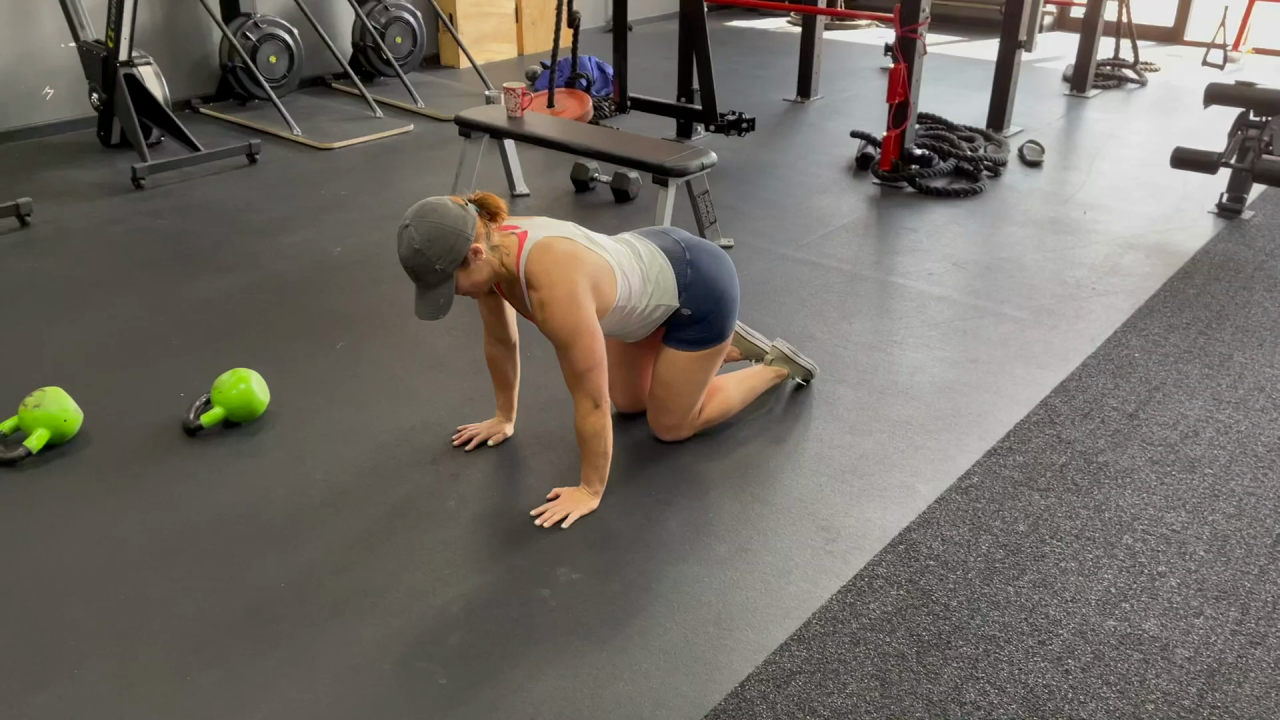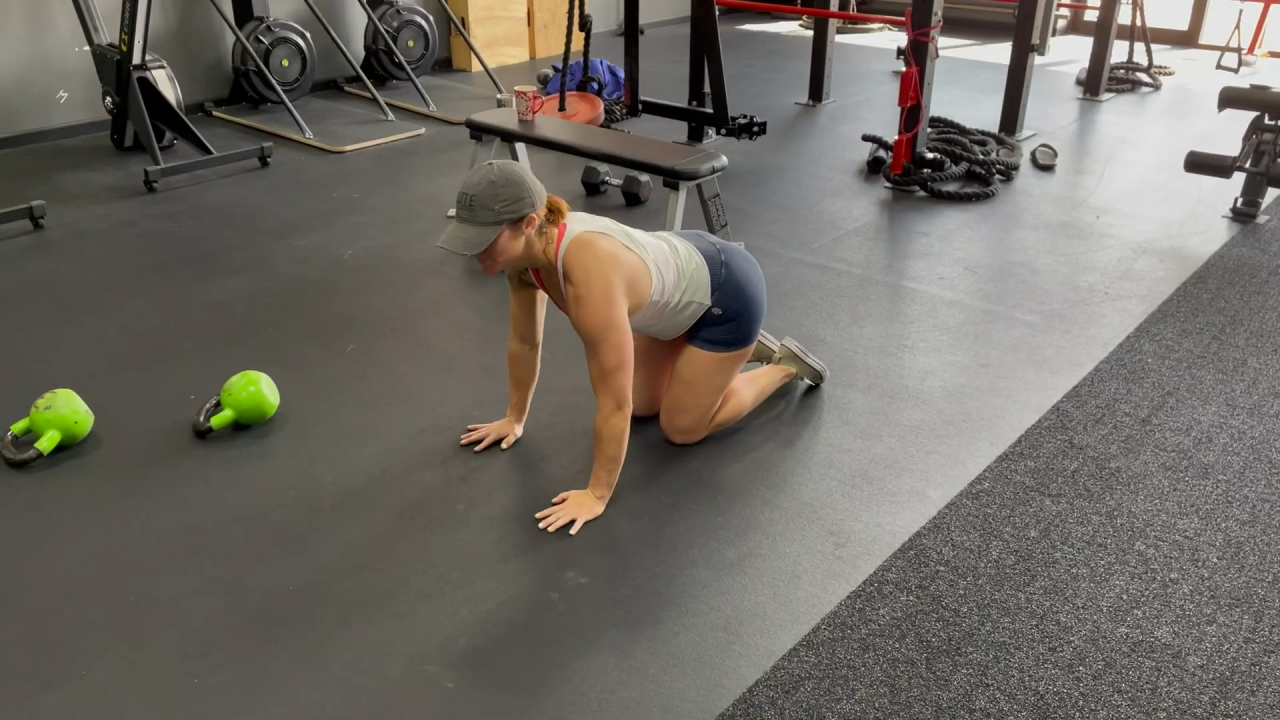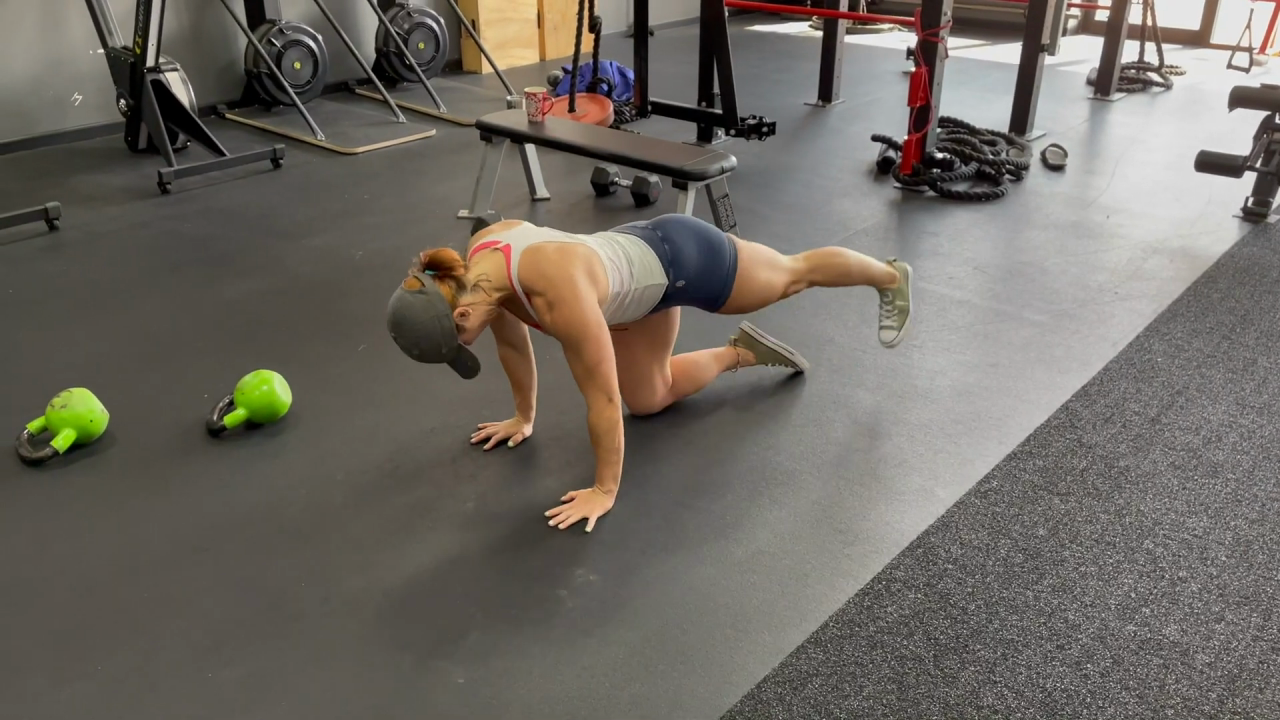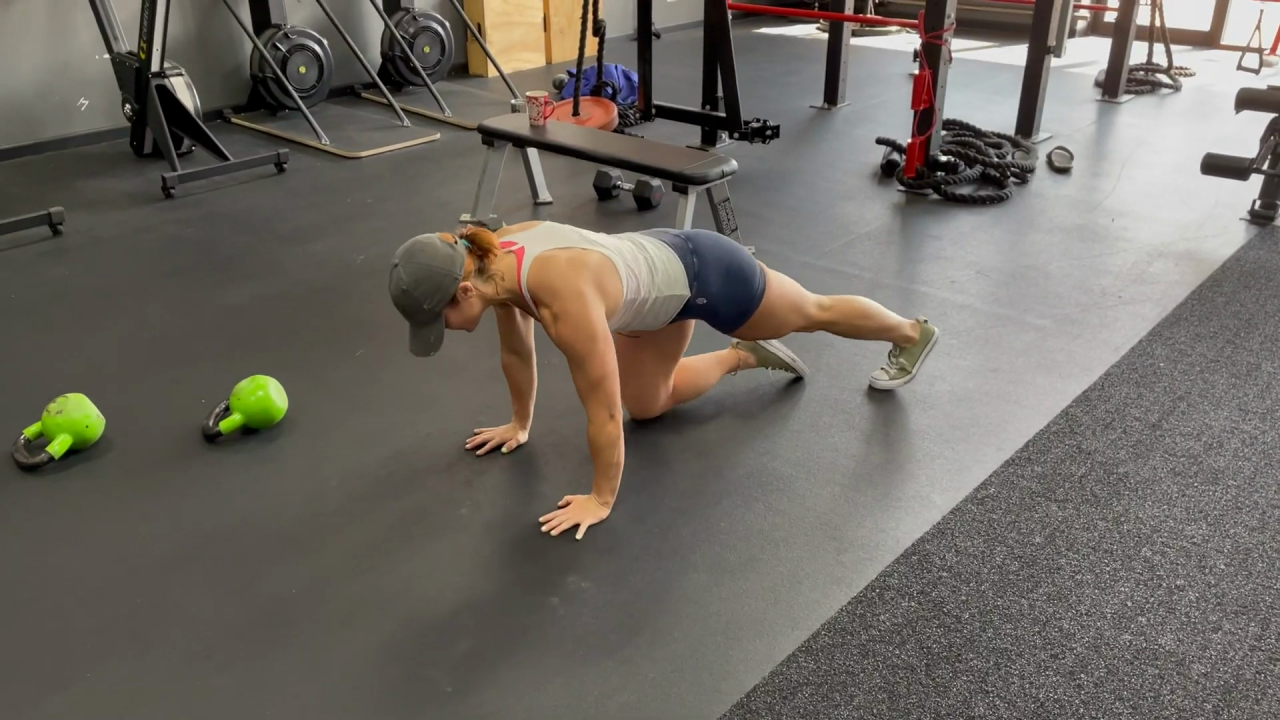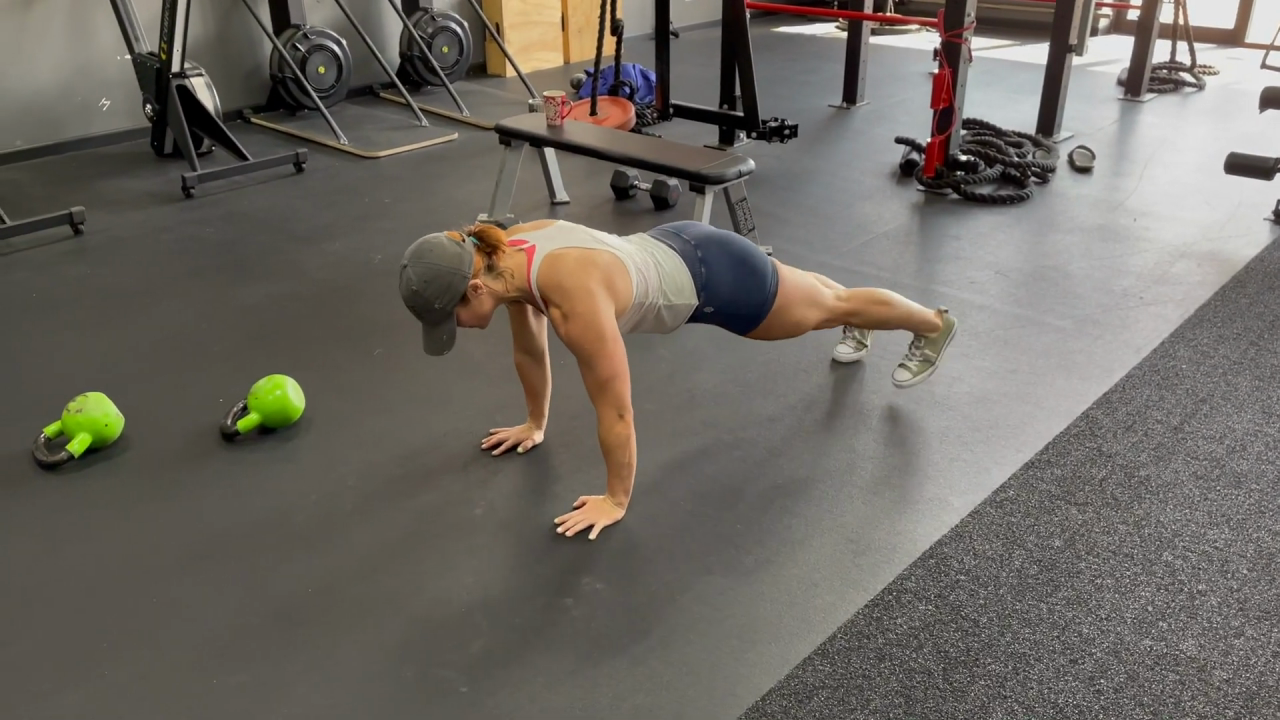
dt=1s
person 1, frame 1
left shoulder: (554, 288)
right shoulder: (490, 247)
left elbow: (591, 401)
right elbow: (500, 342)
left wrist: (590, 490)
right wrist: (505, 417)
left hip: (699, 287)
right hip: (652, 259)
left knee: (669, 426)
right knee: (629, 402)
left ankle: (777, 366)
right ankle: (727, 345)
person 1, frame 2
left shoulder: (591, 280)
right shoulder: (525, 247)
left elbow: (613, 403)
right elbow: (524, 340)
left wrist: (597, 495)
right wrist: (514, 418)
left hip: (728, 293)
right hip: (685, 268)
left knee: (681, 428)
right knee: (643, 405)
left ankle: (785, 367)
right ankle: (749, 347)
person 1, frame 3
left shoulder: (557, 294)
right shoulder: (476, 269)
left elbow: (602, 398)
right elbow: (513, 343)
left wrist: (604, 491)
right wrist: (523, 417)
left hip: (682, 259)
right hip: (638, 262)
left knee: (795, 275)
right knee: (647, 399)
left ankle: (889, 276)
right ankle: (740, 353)
person 1, frame 4
left shoulder: (562, 297)
right shoulder: (493, 261)
left elbow: (603, 410)
right elbow: (516, 348)
left wrist: (602, 499)
right wrist: (520, 423)
left hip: (703, 274)
right hip: (657, 262)
left knee: (812, 313)
right knee: (647, 405)
left ankle: (912, 333)
right ankle: (743, 356)
person 1, frame 5
left shoulder: (572, 297)
right shoulder: (508, 254)
left elbow: (615, 410)
right elbow: (529, 350)
left wrist: (616, 500)
right wrist: (535, 423)
left hip: (713, 277)
right hip: (673, 250)
left knee: (826, 307)
right knee: (803, 297)
left ankle: (933, 324)
right ankle: (857, 328)
